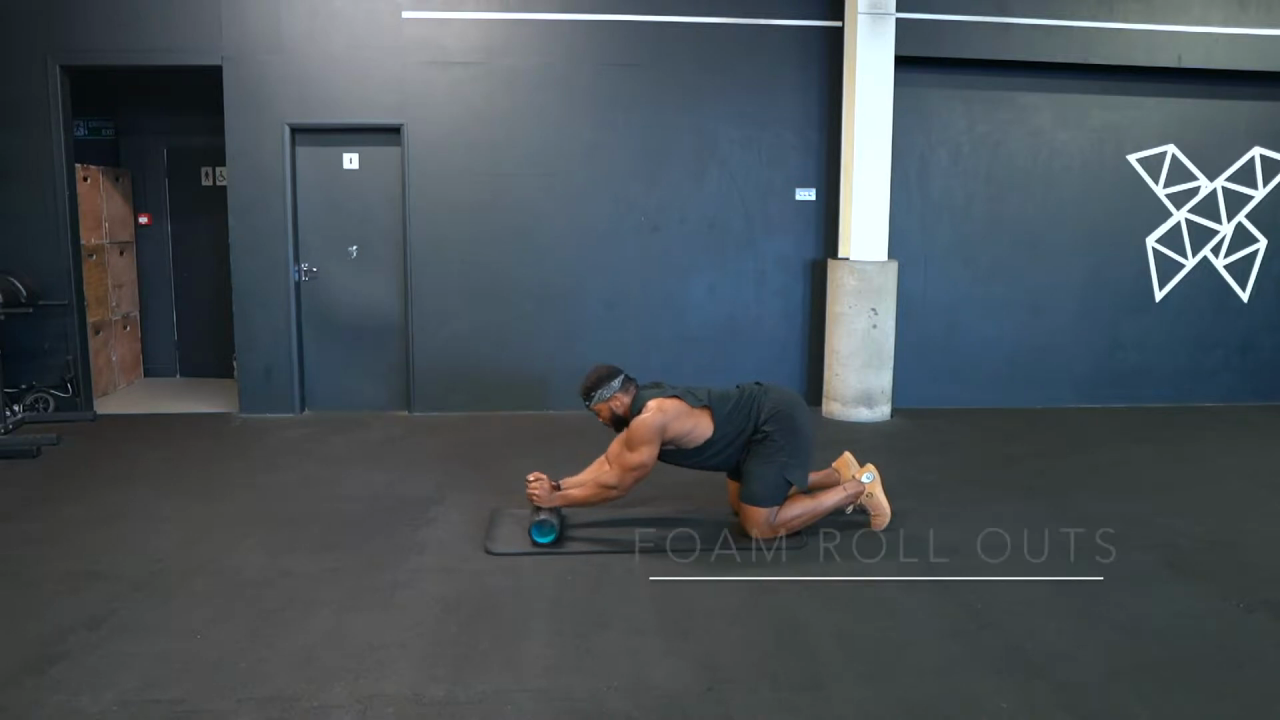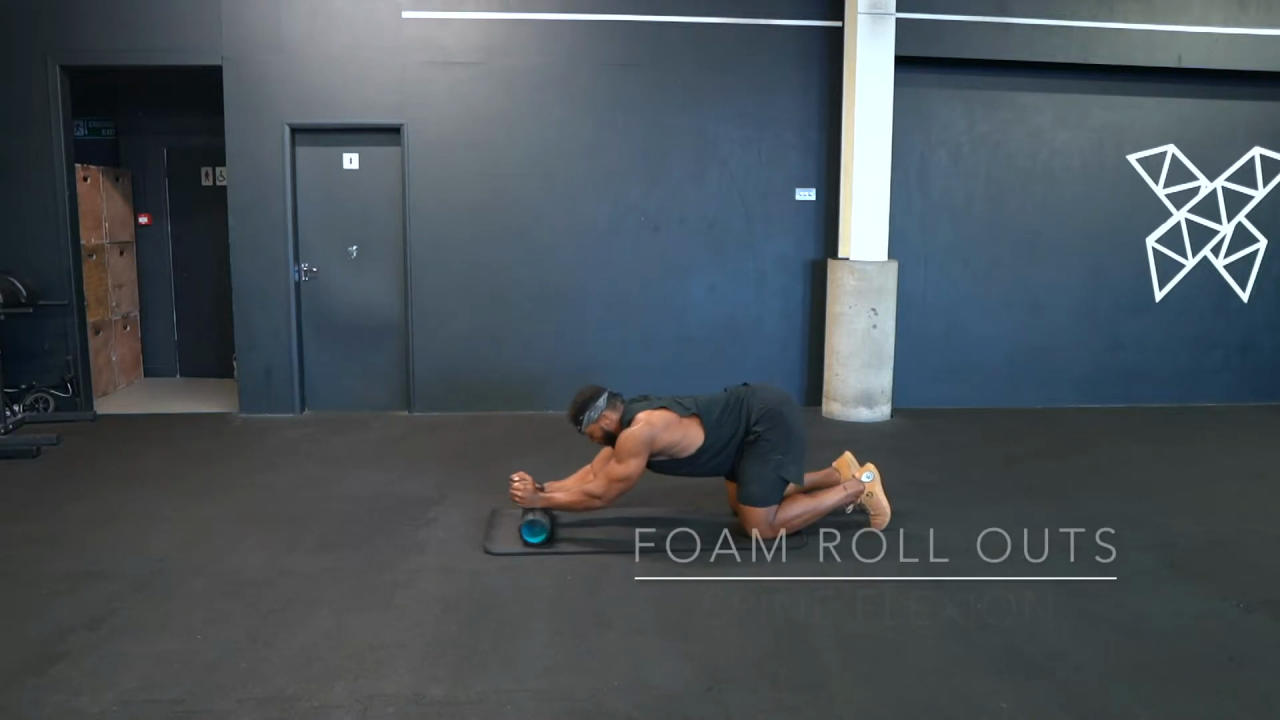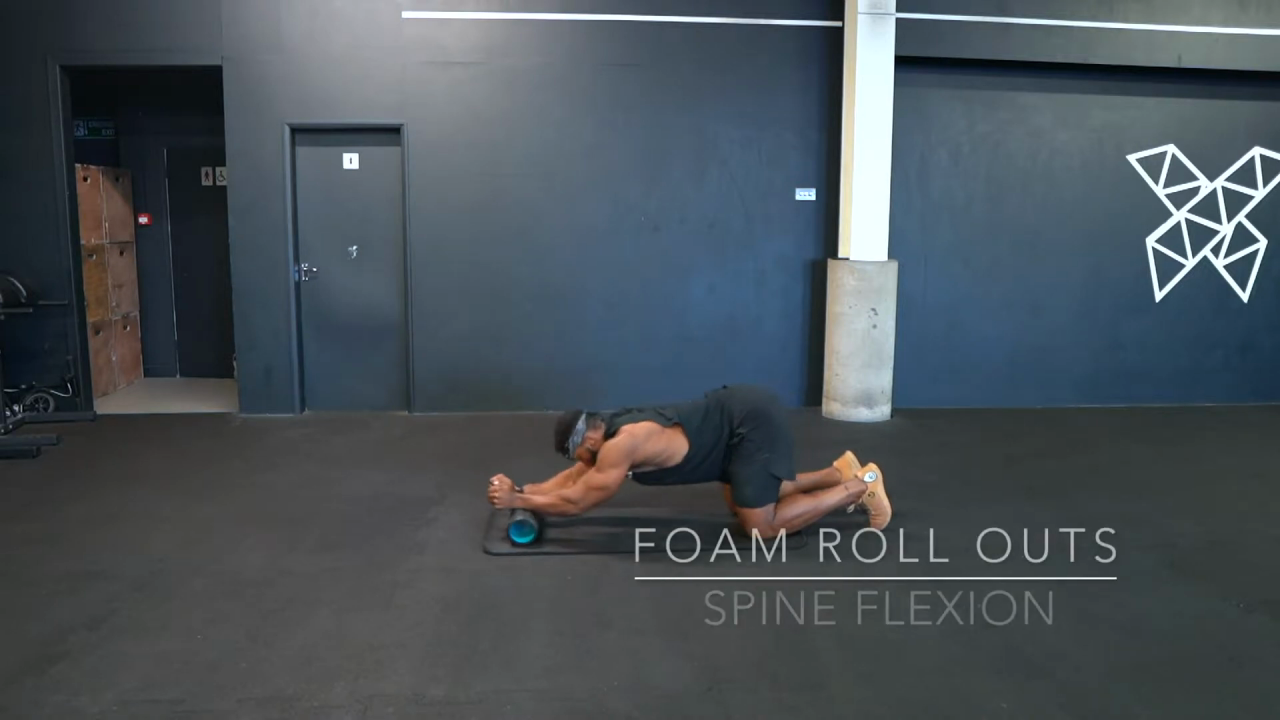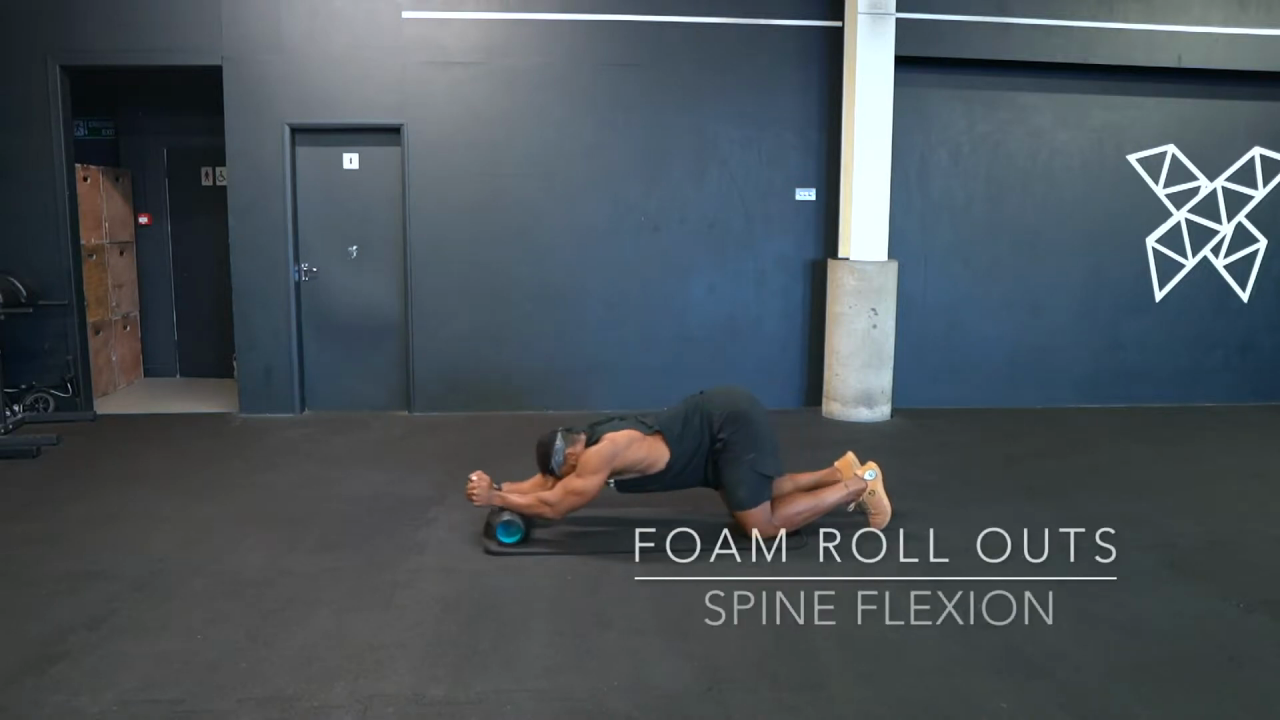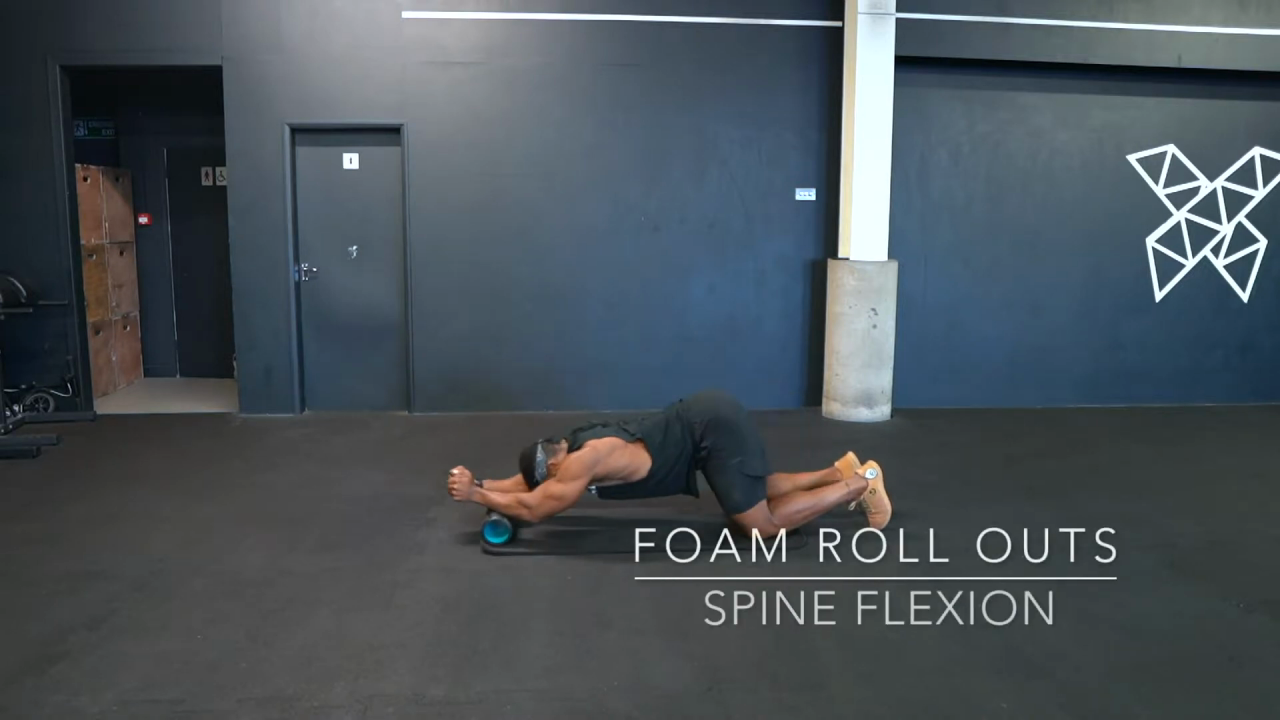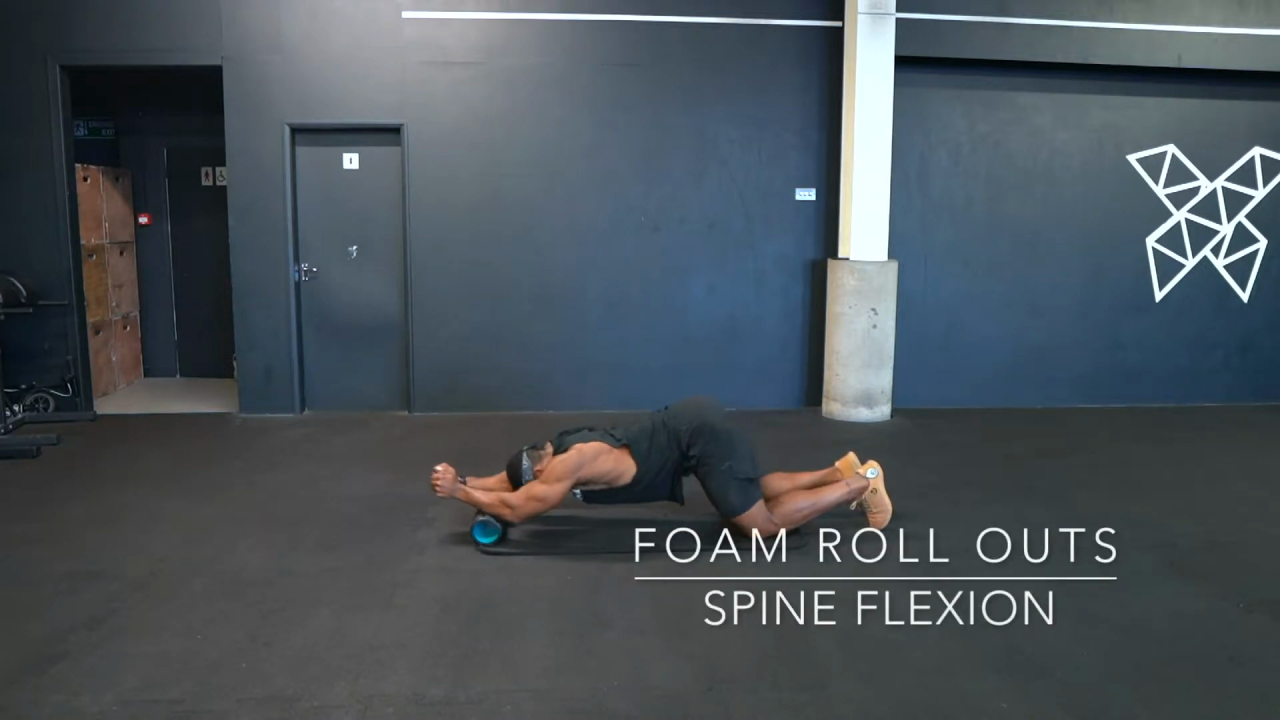
dt=0.2s
person 1, frame 1
left shoulder: (649, 420)
right shoulder: (644, 405)
left elbow: (616, 485)
right elbow: (609, 463)
left wrist: (555, 500)
right wrist: (559, 485)
left hip: (779, 422)
right hip: (769, 412)
left knee: (760, 526)
right knee: (741, 503)
left ankle: (857, 488)
right ankle: (838, 473)
person 1, frame 2
left shoulder: (639, 433)
right shoulder: (634, 417)
left elbow: (600, 494)
right elbow: (595, 472)
left wrist: (538, 501)
right wrist: (543, 487)
left hip: (769, 422)
right hip: (762, 410)
left knee: (760, 526)
right knee: (741, 503)
left ankle: (858, 487)
right ankle: (837, 472)
person 1, frame 3
left shoulder: (622, 445)
right shoulder: (615, 429)
left elbow: (576, 501)
right elbow: (572, 478)
left wrist: (517, 501)
right wrist: (523, 489)
left hip: (753, 422)
right hip: (746, 409)
left knee: (761, 526)
right knee: (745, 502)
left ankle: (858, 487)
right ankle: (838, 471)
person 1, frame 4
left shoulder: (602, 453)
right shoulder: (592, 439)
left elbow: (553, 505)
right elbow: (546, 481)
left wrist: (495, 497)
right wrist: (500, 487)
left hip: (733, 423)
right hip: (729, 412)
left knee: (761, 526)
right knee: (754, 496)
left ankle: (859, 485)
right ankle: (839, 471)
person 1, frame 5
left shoulder: (585, 459)
right shoulder: (574, 446)
left elbow: (532, 508)
right elbow: (527, 481)
left wrist: (476, 494)
right wrist: (483, 484)
left hip: (713, 428)
right hip: (712, 418)
left knee: (762, 525)
right knee: (750, 497)
left ankle: (859, 485)
right ankle: (840, 471)
person 1, frame 6
left shoulder: (570, 463)
right shoulder: (560, 449)
left elbow: (515, 509)
right elbow: (511, 480)
left wrist: (458, 490)
right wrist: (466, 481)
left hip: (699, 434)
right hip: (697, 423)
left knee: (762, 524)
right knee: (751, 496)
left ankle: (860, 484)
right ankle: (840, 471)
